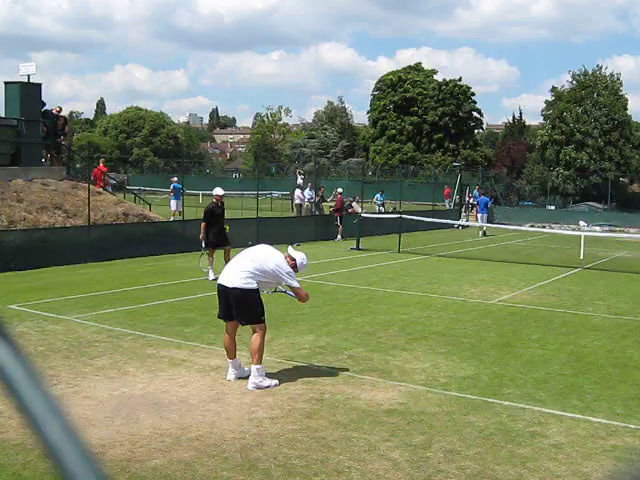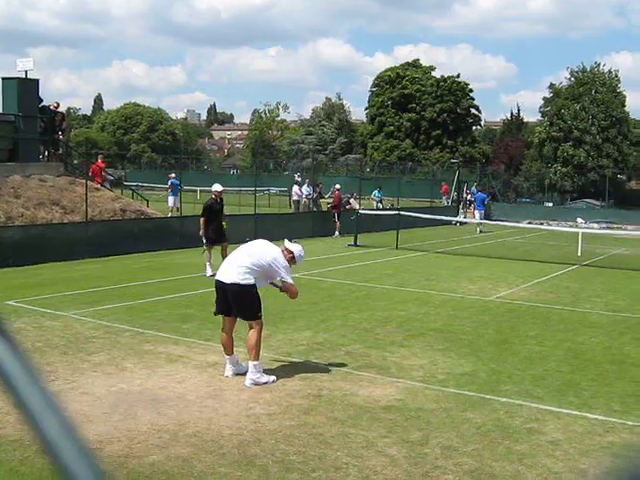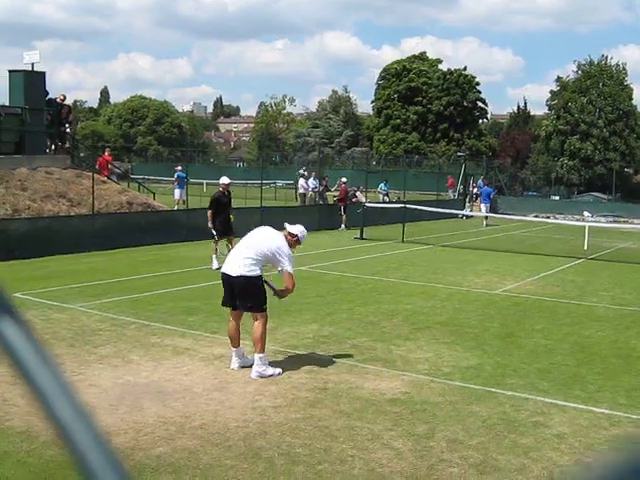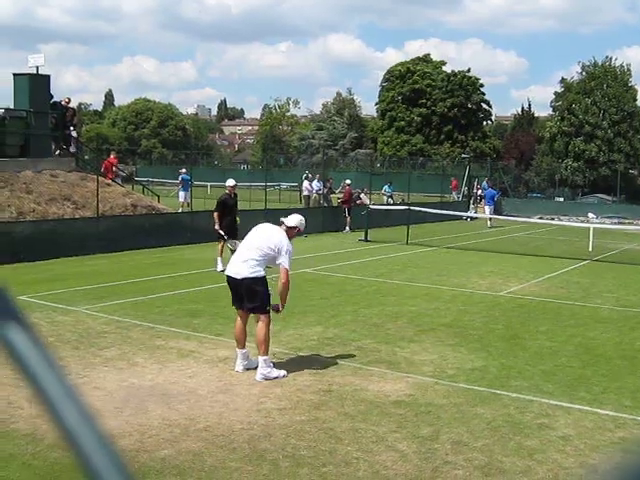
dt=0.1s
person 1, frame 1
left shoulder: (267, 249)
right shoulder: (284, 268)
right elbow: (303, 297)
left hip: (224, 281)
right hip: (243, 286)
left knee: (230, 328)
right knee: (259, 329)
left ankle: (234, 370)
right ankle: (257, 378)
person 1, frame 2
left shoulder: (263, 244)
right shoulder: (280, 261)
right elbow: (294, 293)
right wrist: (284, 288)
left hip: (221, 277)
right hip: (240, 281)
left knee: (227, 324)
right knee: (255, 325)
left ankle: (231, 366)
right ankle: (254, 374)
person 1, frame 3
left shoulder: (265, 230)
right shoulder: (285, 250)
right elbow: (290, 286)
right wrist: (281, 293)
left hip: (227, 269)
right hip: (246, 274)
left knee: (235, 316)
right knee: (260, 317)
left ankle: (237, 358)
right ankle: (260, 366)
person 1, frame 4
left shoulder: (264, 226)
right shoulder: (285, 245)
right elbow: (283, 281)
right wrist: (282, 304)
left hip: (232, 271)
right hip: (250, 275)
left knee: (242, 316)
right knee: (263, 319)
left ankle: (242, 360)
right ankle: (264, 368)
